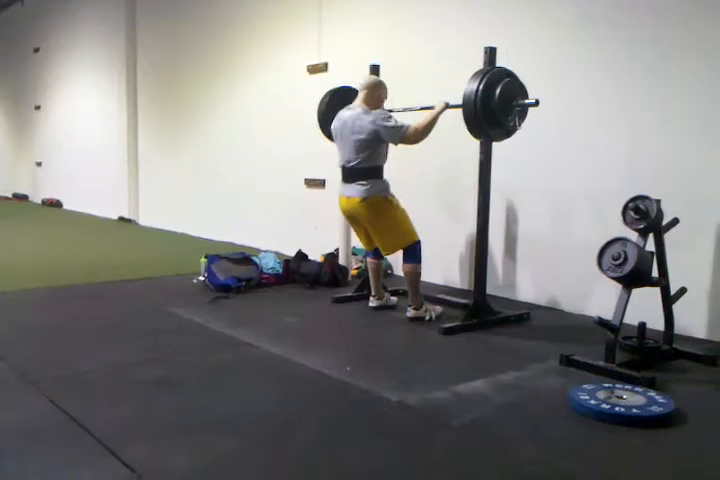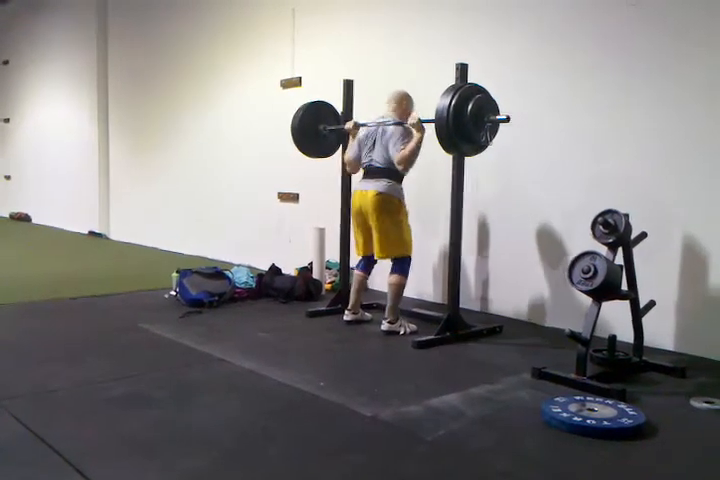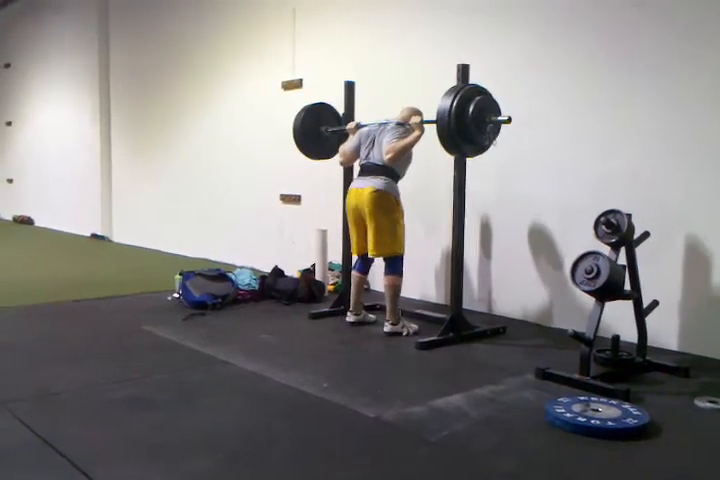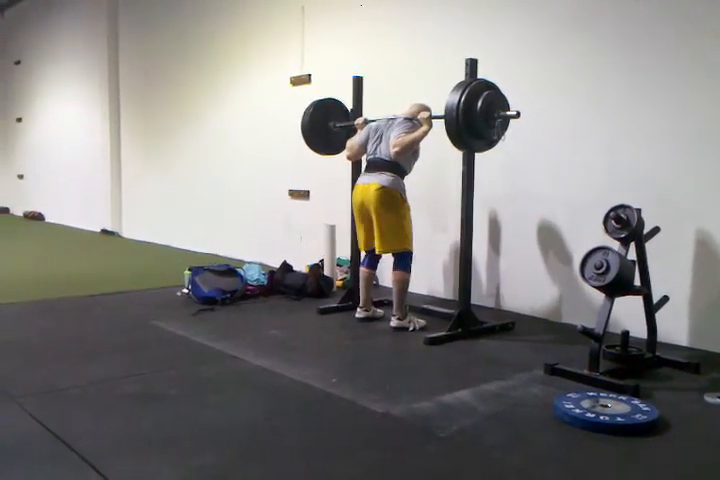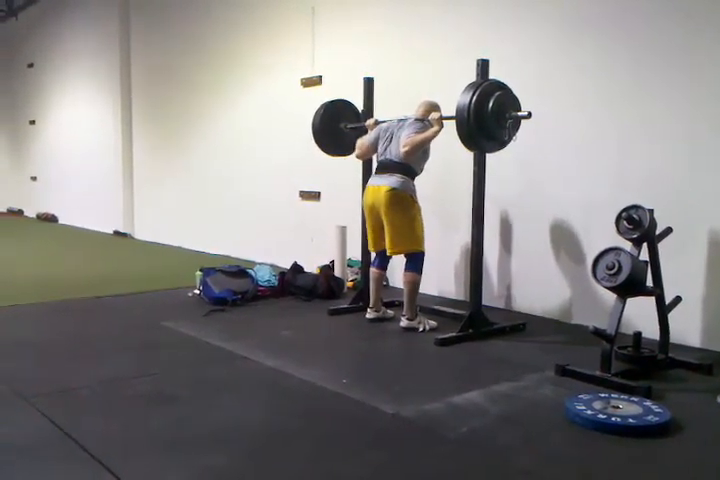
dt=1s
person 1, frame 1
left shoulder: (339, 118)
right shoulder: (376, 119)
right elbow: (413, 135)
right wrist: (437, 111)
left hip: (346, 198)
right hip: (371, 197)
left knee: (374, 245)
right knee: (411, 246)
left ankle: (377, 296)
right ankle: (416, 306)
person 1, frame 2
left shoulder: (367, 131)
right shoulder: (398, 130)
left elbow: (350, 166)
right elbow: (402, 163)
left wrist: (352, 136)
right wrist: (418, 134)
left hip: (359, 195)
right hip: (383, 196)
left knee: (367, 256)
right knee: (401, 259)
left ankle: (352, 310)
right ankle: (391, 320)
person 1, frame 3
left shoulder: (367, 130)
right shoulder: (399, 130)
left elbow: (343, 158)
right elbow: (390, 155)
left wrist: (352, 135)
right wrist: (417, 133)
left hip: (355, 192)
right hip: (379, 194)
left knee: (364, 255)
right knee: (393, 258)
left ankle: (355, 311)
right ankle: (393, 321)
person 1, frame 4
left shoulder: (375, 125)
right shoulder: (407, 125)
left elbow: (350, 153)
right elbow: (397, 149)
left wrist: (359, 130)
right wrist: (425, 128)
left hip: (361, 189)
right hip: (385, 190)
left knee: (371, 251)
right knee: (402, 254)
left ankle: (364, 307)
right ankle: (400, 316)
person 1, frame 5
left shoulder: (386, 126)
right shoulder: (418, 127)
left elbow: (360, 152)
right elbow: (406, 149)
left wrist: (370, 131)
right wrist: (435, 128)
left hip: (372, 190)
right hip: (396, 192)
left knee: (381, 252)
right knee: (414, 254)
left ankle: (374, 308)
right ankle: (410, 317)
